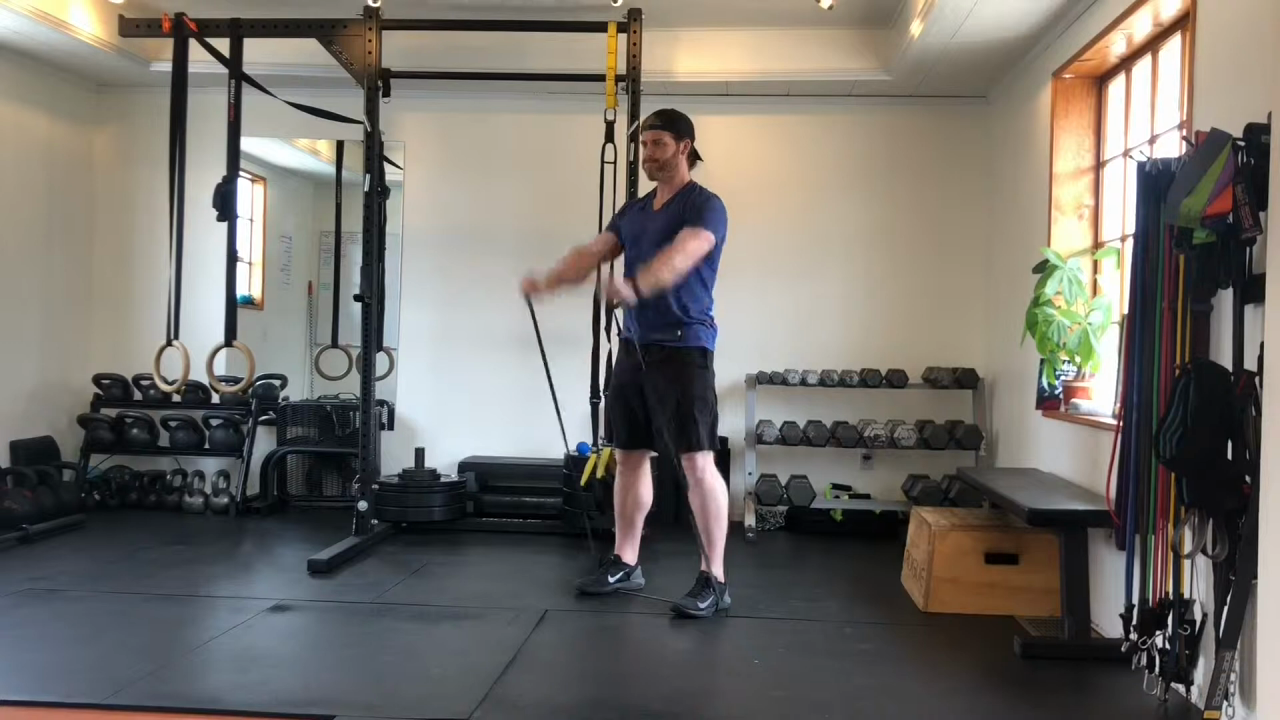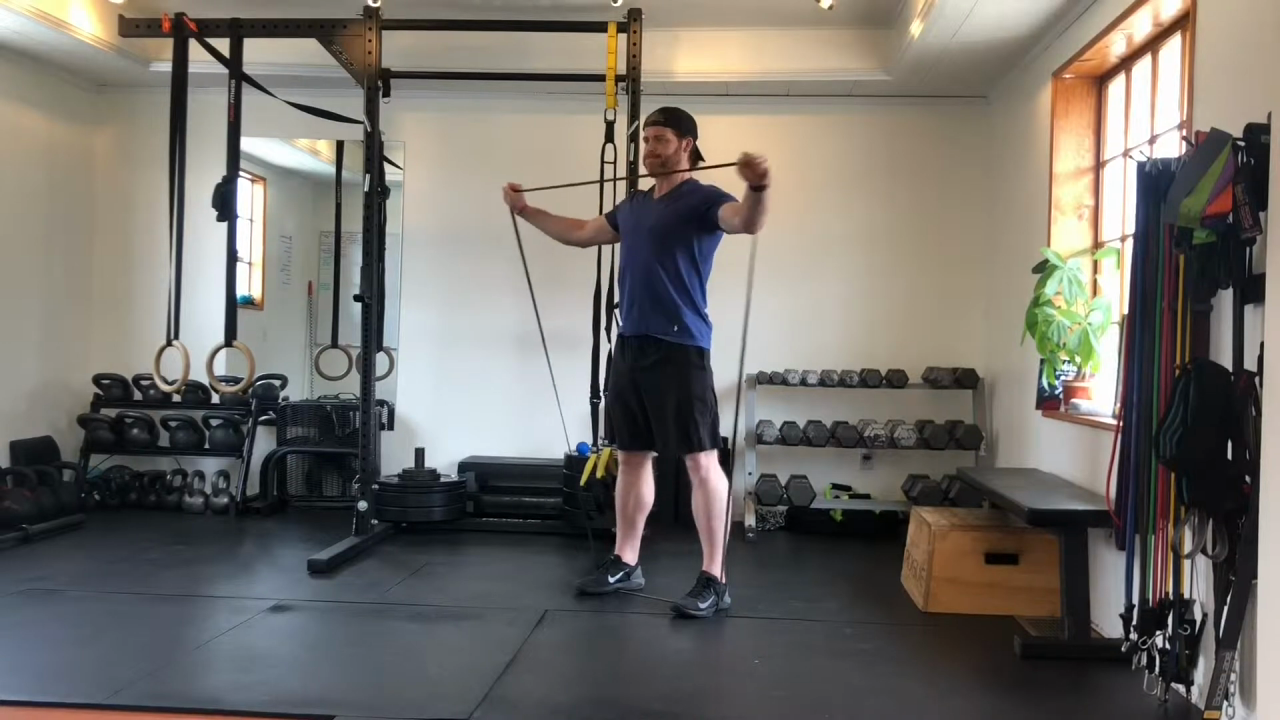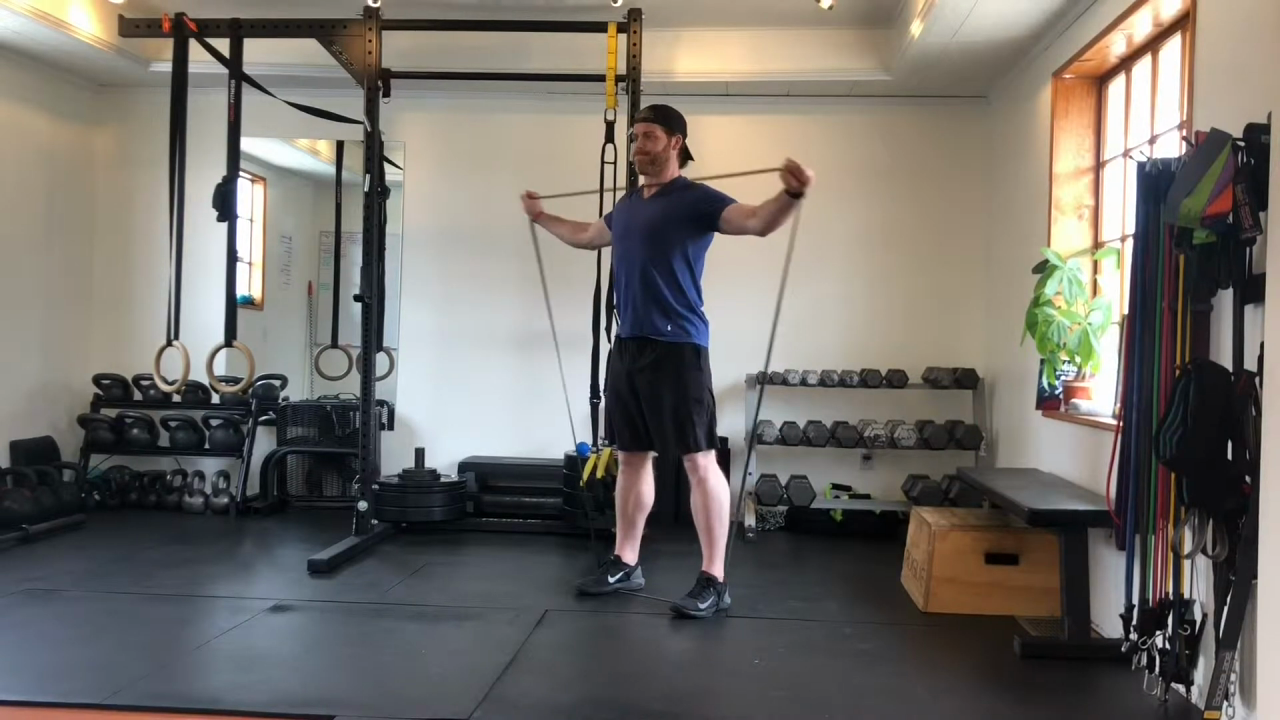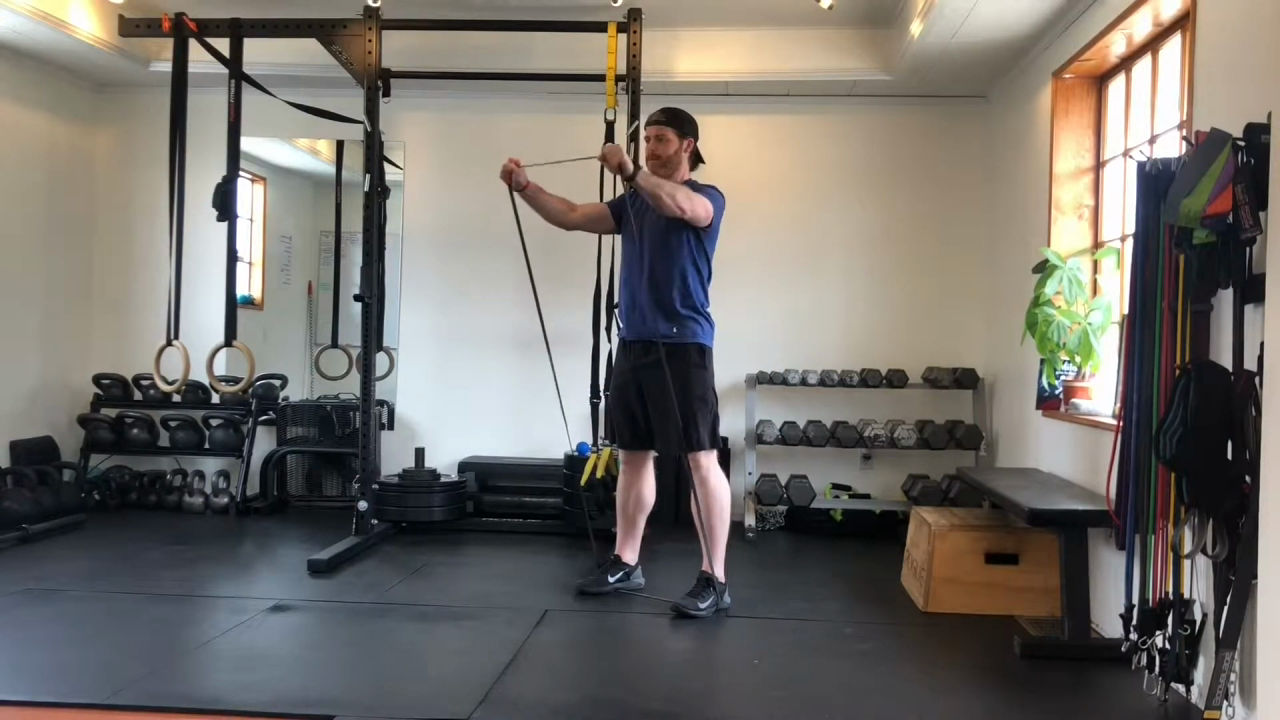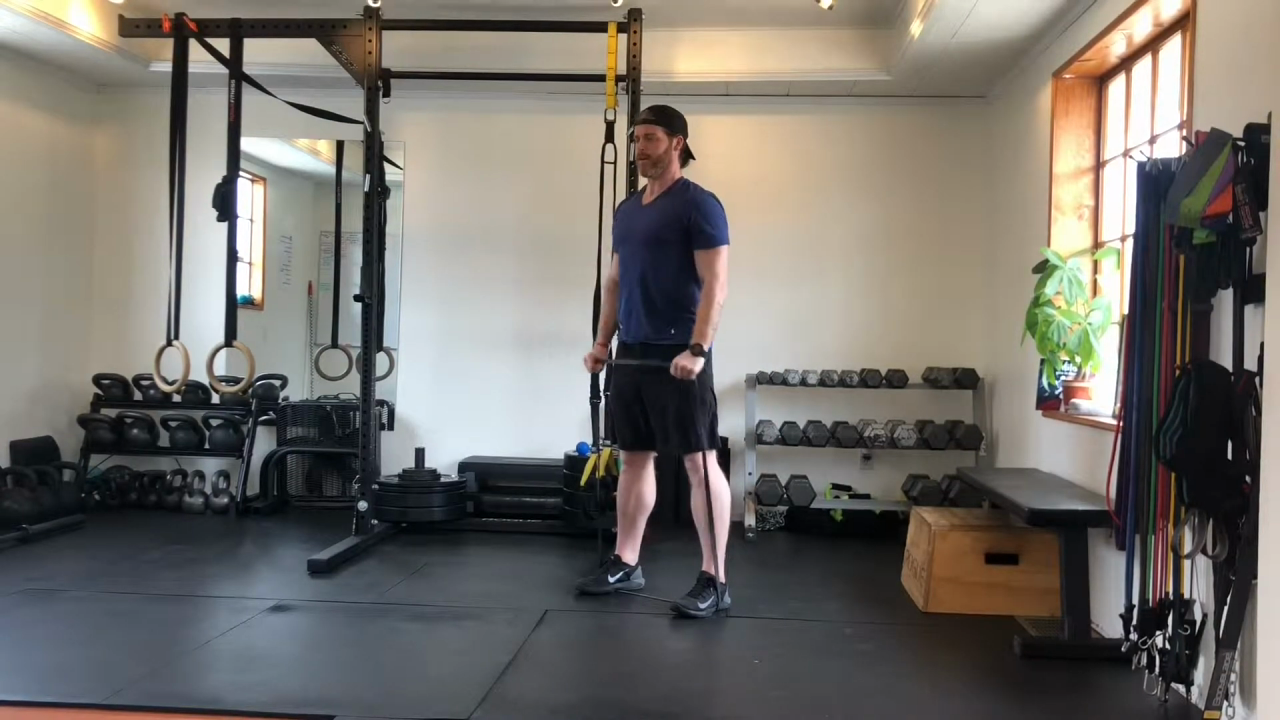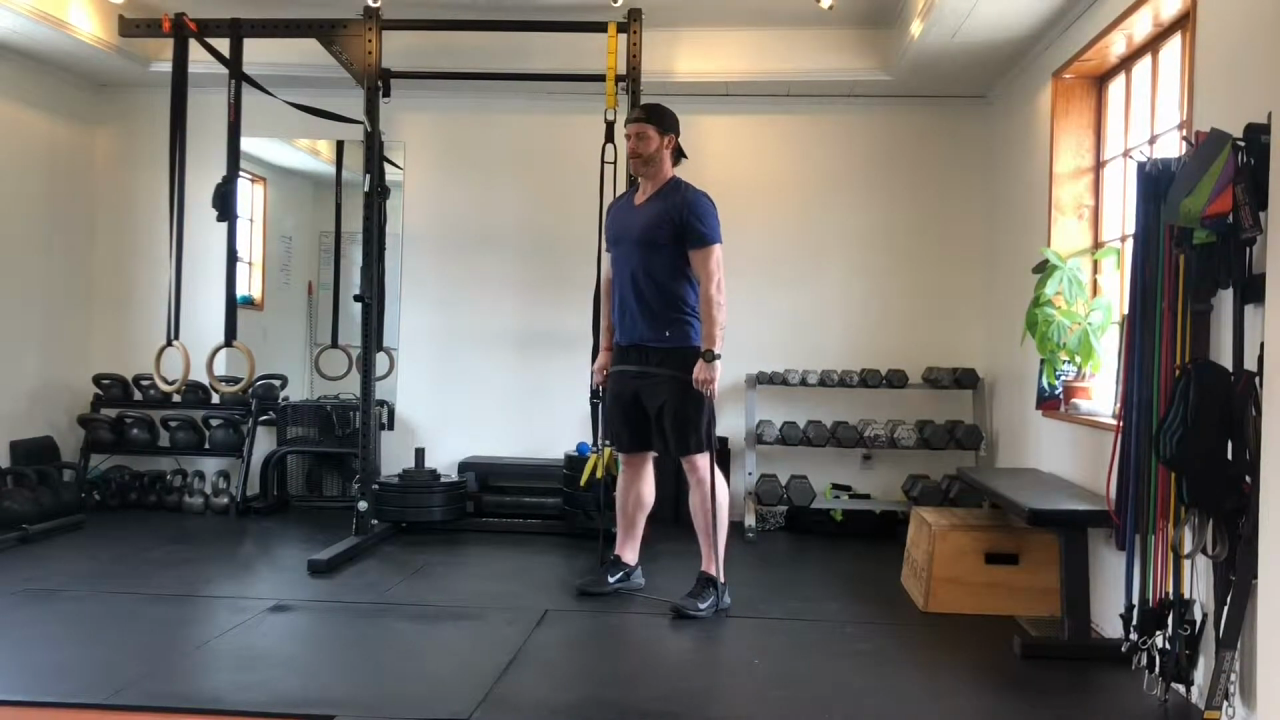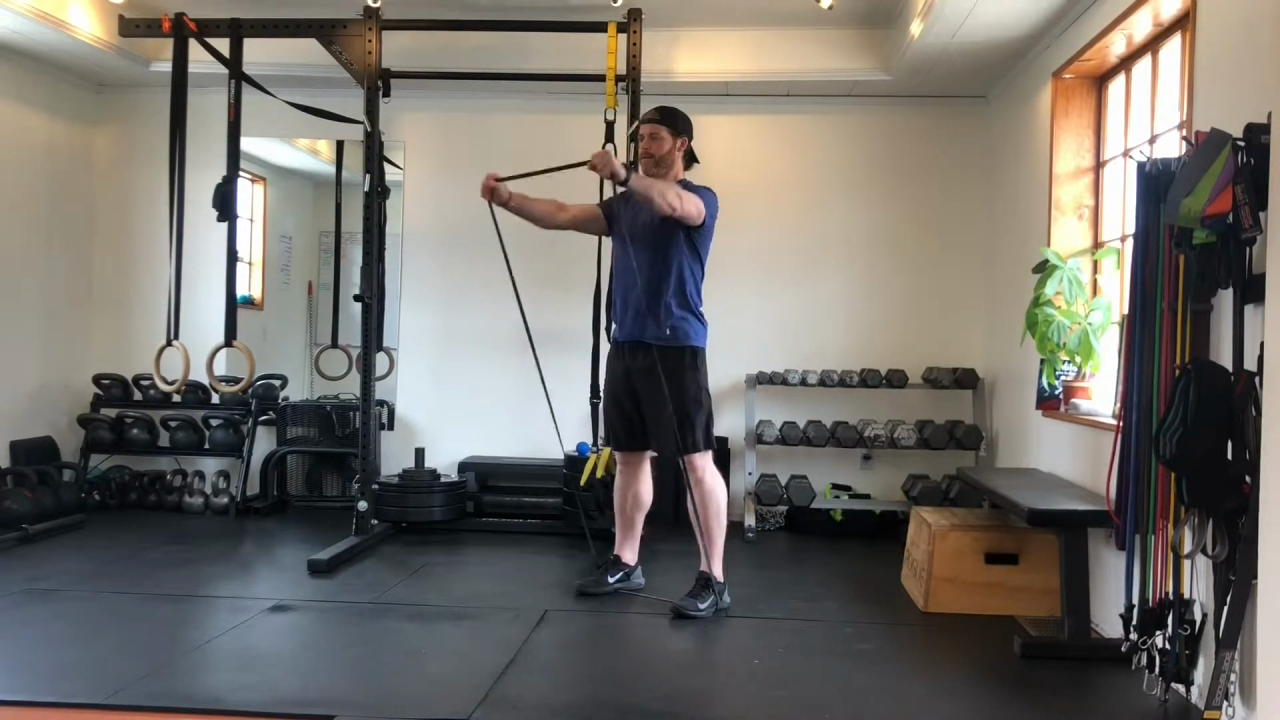
dt=0.7s
person 1, frame 1
left shoulder: (705, 205)
right shoulder: (634, 210)
left elbow: (681, 256)
right elbow: (591, 254)
left wrist: (636, 286)
right wrist: (548, 282)
left hip: (682, 349)
right hip: (633, 348)
left knee: (697, 461)
right knee: (629, 457)
left ankle: (713, 579)
right ankle: (625, 562)
person 1, frame 2
left shoulder: (702, 200)
right shoulder: (636, 205)
left elbow: (747, 219)
right elbow: (582, 233)
left wrist: (757, 186)
right wrist: (526, 210)
left hip: (679, 348)
right hip: (630, 346)
left knee: (700, 461)
right knee: (630, 458)
left ankle: (713, 579)
right ankle: (625, 562)
person 1, frame 3
left shoulder: (697, 199)
right shoulder: (628, 204)
left elbow: (758, 221)
right elbow: (589, 235)
left wrist: (792, 193)
right wrist: (542, 215)
left hip: (676, 345)
right hip: (628, 345)
left knee: (698, 460)
right knee: (630, 457)
left ankle: (712, 578)
right ankle: (623, 562)
person 1, frame 4
left shoulder: (706, 197)
right shoulder: (632, 204)
left elbow: (679, 205)
right elbow: (570, 216)
left wrist: (630, 172)
right wrist: (524, 187)
left hip: (682, 346)
right hip: (632, 345)
left knee: (700, 460)
right knee: (633, 457)
left ankle: (713, 579)
right ankle: (625, 562)
person 1, frame 5
left shoulder: (698, 204)
right shoulder: (627, 209)
left elbow: (715, 283)
left wrist: (698, 349)
right wrist: (602, 341)
left hip: (677, 353)
right hip: (632, 351)
left knee: (699, 461)
right knee: (633, 458)
left ankle: (713, 580)
right ankle: (625, 563)
person 1, frame 6
left shoulder: (690, 204)
right shoulder: (619, 208)
left elbow: (711, 284)
left wrist: (710, 354)
right wrist: (606, 348)
left hip: (676, 354)
right hip: (629, 353)
left knee: (697, 463)
right knee: (632, 459)
left ankle: (713, 580)
right ankle: (625, 563)
person 1, frame 7
left shoulder: (694, 198)
right shoulder: (624, 207)
left elbow: (676, 204)
right elbow: (562, 216)
left wrist: (626, 176)
right wrist: (506, 198)
left hip: (675, 347)
right hip: (625, 347)
left knee: (696, 460)
right knee: (629, 457)
left ankle: (713, 579)
right ankle: (624, 563)
